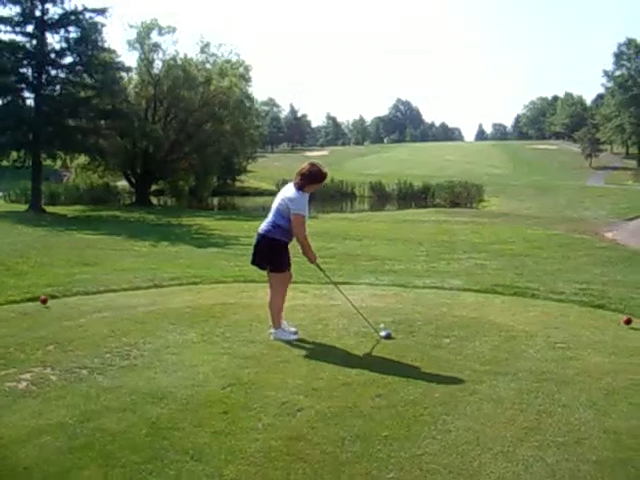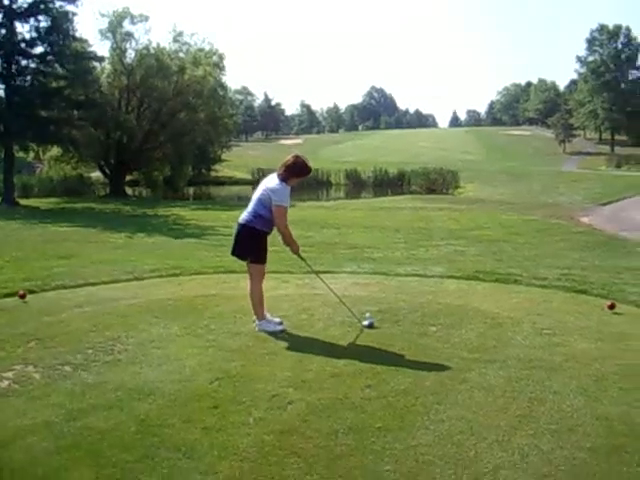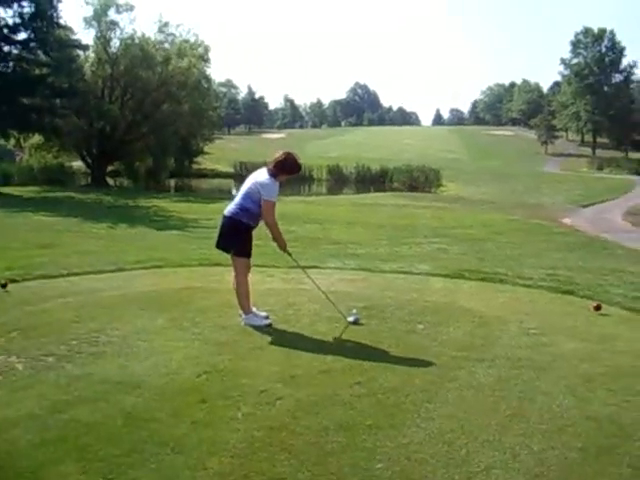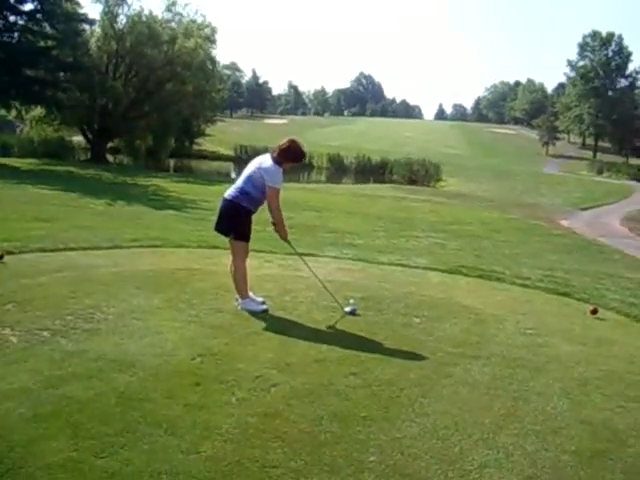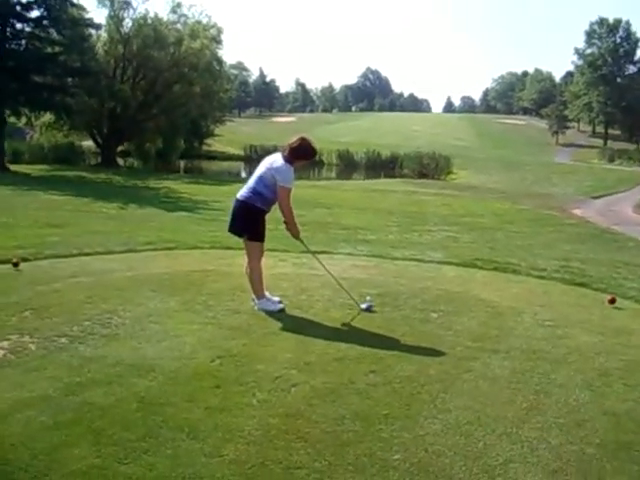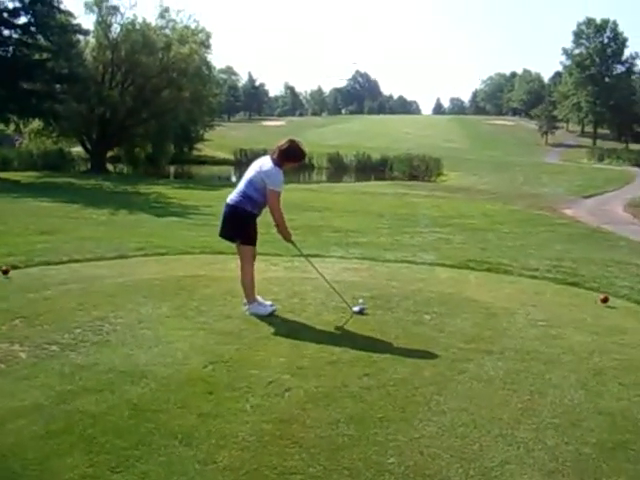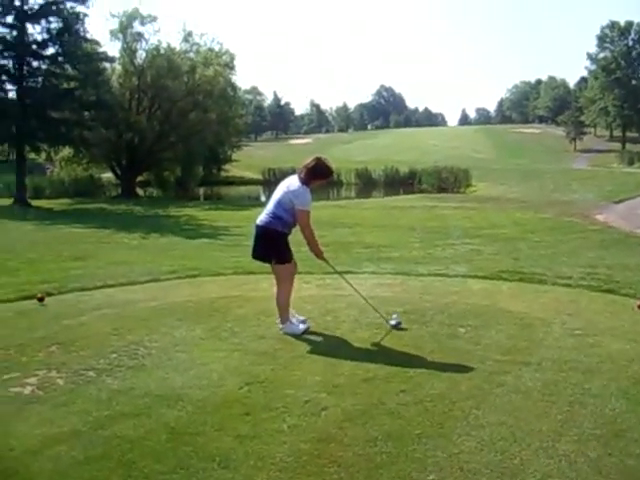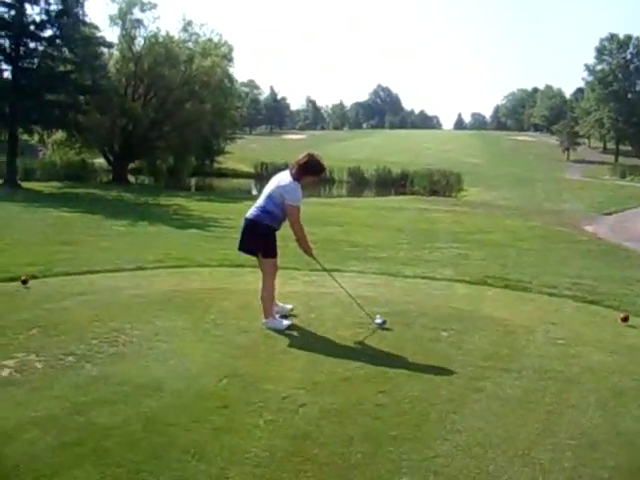
dt=0.2s
person 1, frame 1
left shoulder: (294, 188)
right shoulder: (298, 198)
left elbow: (296, 228)
right elbow: (299, 232)
left wrist: (305, 250)
right wrist: (309, 253)
left hip: (276, 240)
right hip: (272, 241)
left knee: (285, 280)
right knee: (277, 287)
left ankle: (279, 322)
right ankle: (277, 329)
person 1, frame 2
left shoulder: (275, 179)
right shoulder: (280, 189)
left elbow: (278, 219)
right elbow: (280, 223)
left wrist: (286, 239)
right wrist: (292, 243)
left hip: (254, 229)
right hip: (253, 231)
left knee: (258, 275)
right knee: (257, 277)
left ankle: (261, 314)
right ankle: (261, 321)
person 1, frame 3
left shoulder: (264, 173)
right shoulder: (270, 184)
left elbow: (264, 214)
right elbow: (269, 218)
left wrist: (275, 235)
right wrist: (280, 240)
left hip: (237, 221)
right hip: (238, 224)
left knee: (242, 269)
right knee: (242, 271)
left ankle: (247, 308)
right ankle: (247, 314)
person 1, frame 4
left shoulder: (266, 159)
right shoulder: (274, 171)
left elbow: (268, 200)
right elbow: (273, 205)
left wrist: (276, 222)
right wrist: (281, 228)
left hip: (235, 205)
right hip: (238, 208)
left knee: (240, 254)
right knee: (239, 256)
left ankle: (243, 294)
right ankle: (244, 299)
person 1, frame 5
left shoulder: (277, 158)
right shoulder: (285, 170)
left elbow: (280, 200)
right elbow: (284, 204)
left wrist: (288, 222)
right wrist: (293, 227)
left hip: (247, 205)
right hip: (251, 209)
left knee: (255, 254)
right knee: (255, 257)
left ankle: (260, 294)
right ankle: (260, 299)
person 1, frame 6
left shoulder: (266, 161)
right shoulder: (274, 173)
left elbow: (269, 203)
right elbow: (274, 207)
left wrist: (280, 225)
right wrist: (284, 230)
left hip: (238, 209)
right hip: (242, 213)
left knee: (249, 258)
right knee: (248, 261)
left ankle: (252, 298)
right ankle: (251, 304)
person 1, frame 7
left shoulder: (294, 180)
right shoulder: (302, 192)
left elbow: (300, 222)
right elbow: (305, 226)
left wrist: (312, 244)
right wrist: (316, 248)
left hip: (269, 230)
right hip: (273, 233)
left knee: (291, 269)
right knee: (284, 279)
left ankle: (286, 313)
right ankle: (285, 323)
person 1, frame 8
left shoulder: (286, 176)
right shoulder: (292, 188)
left elbow: (290, 218)
right elbow: (295, 222)
left wrist: (301, 240)
right wrist: (305, 244)
left hip: (259, 224)
right hip: (261, 227)
left knee: (271, 269)
right knee: (269, 273)
left ankle: (271, 305)
right ankle: (269, 318)
